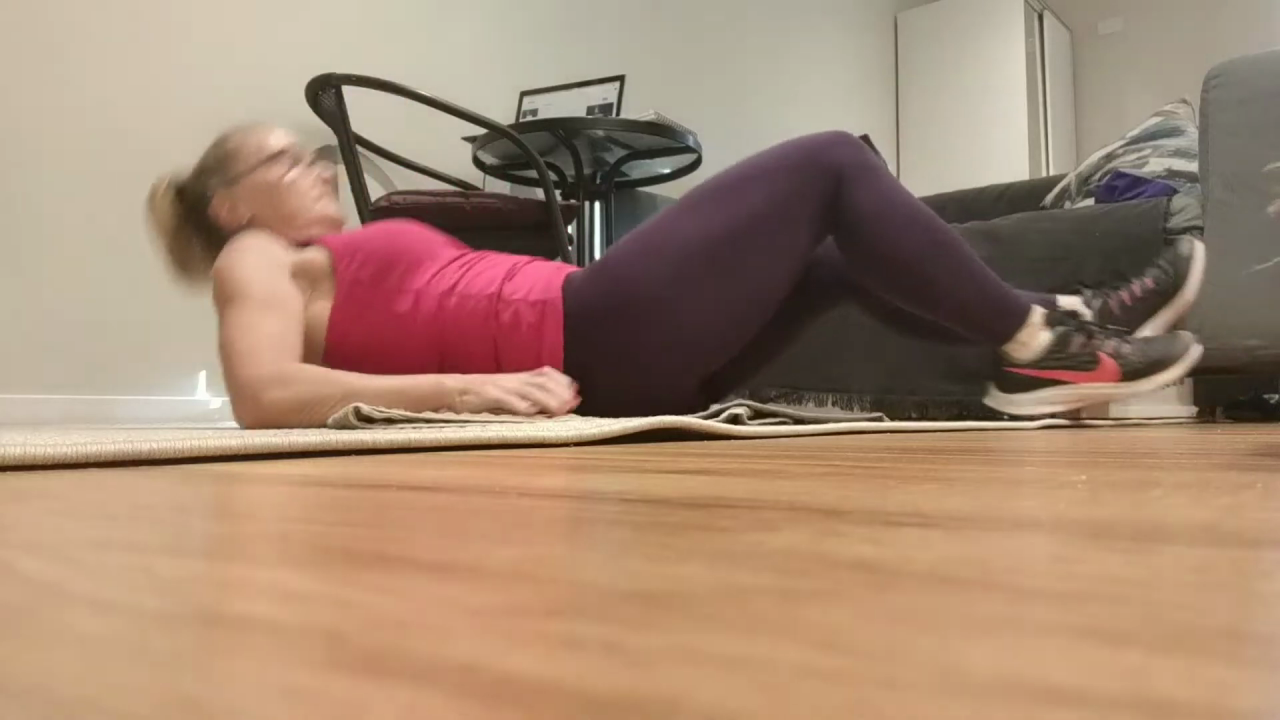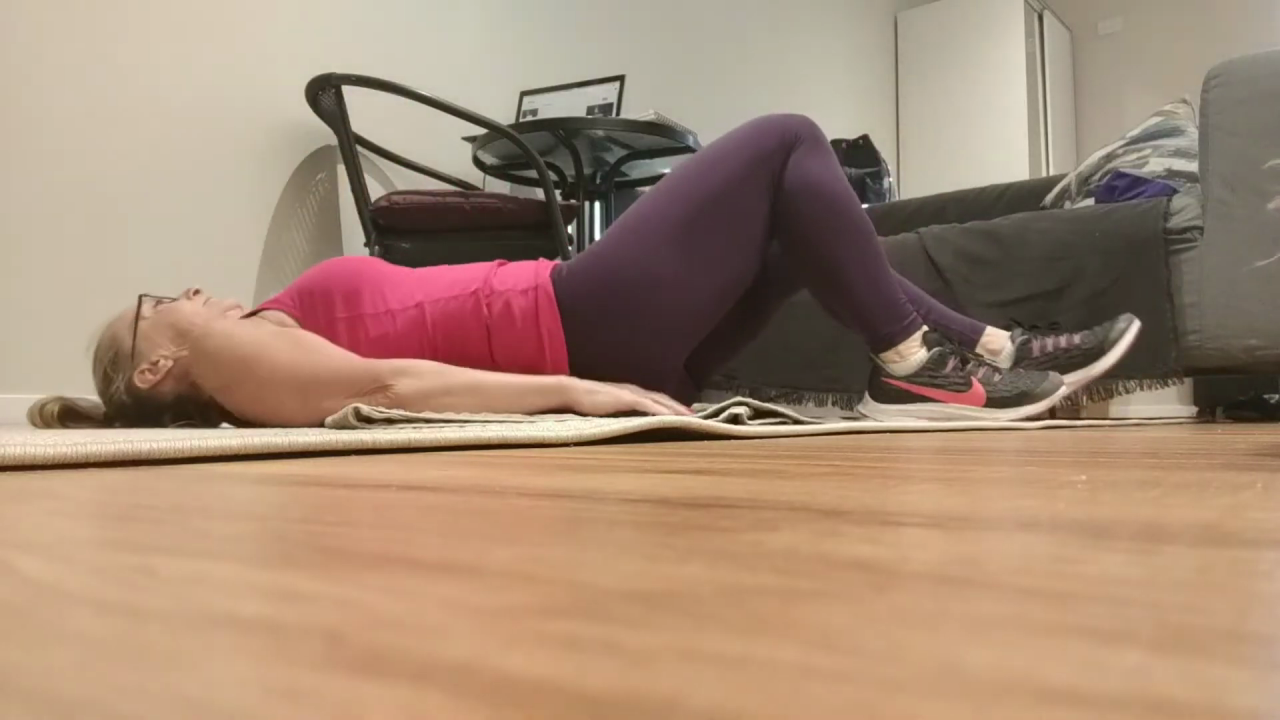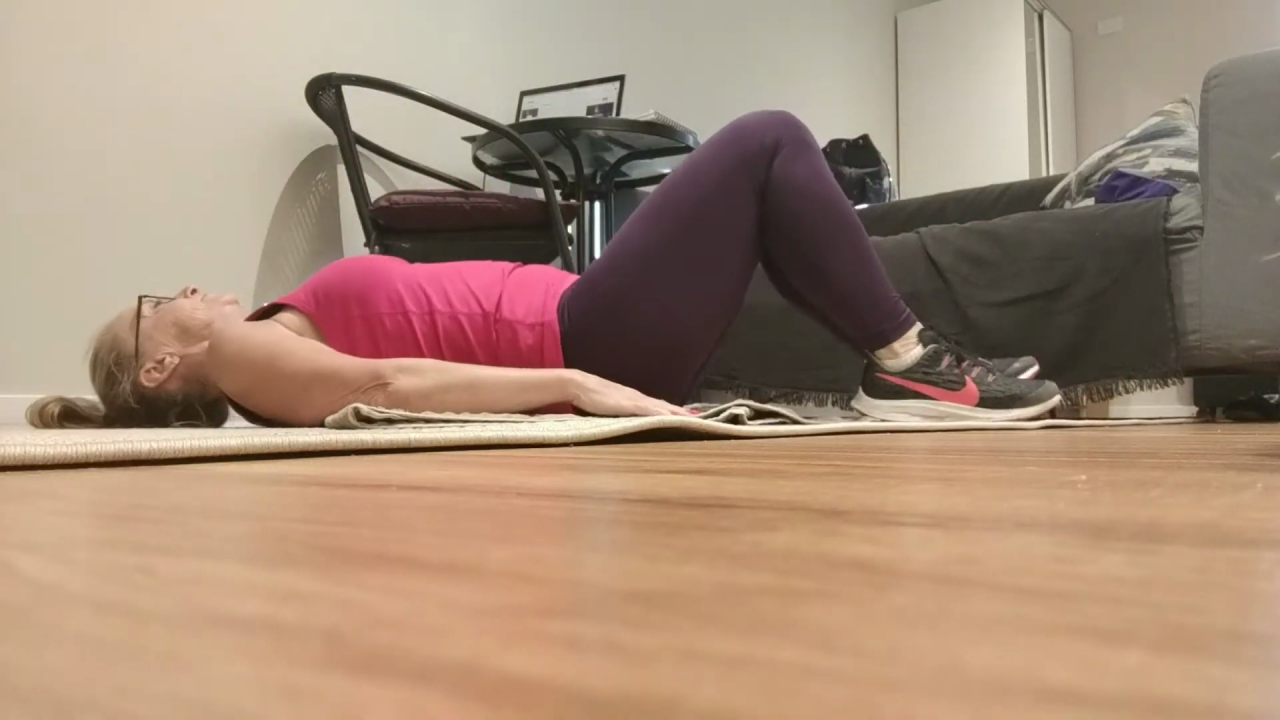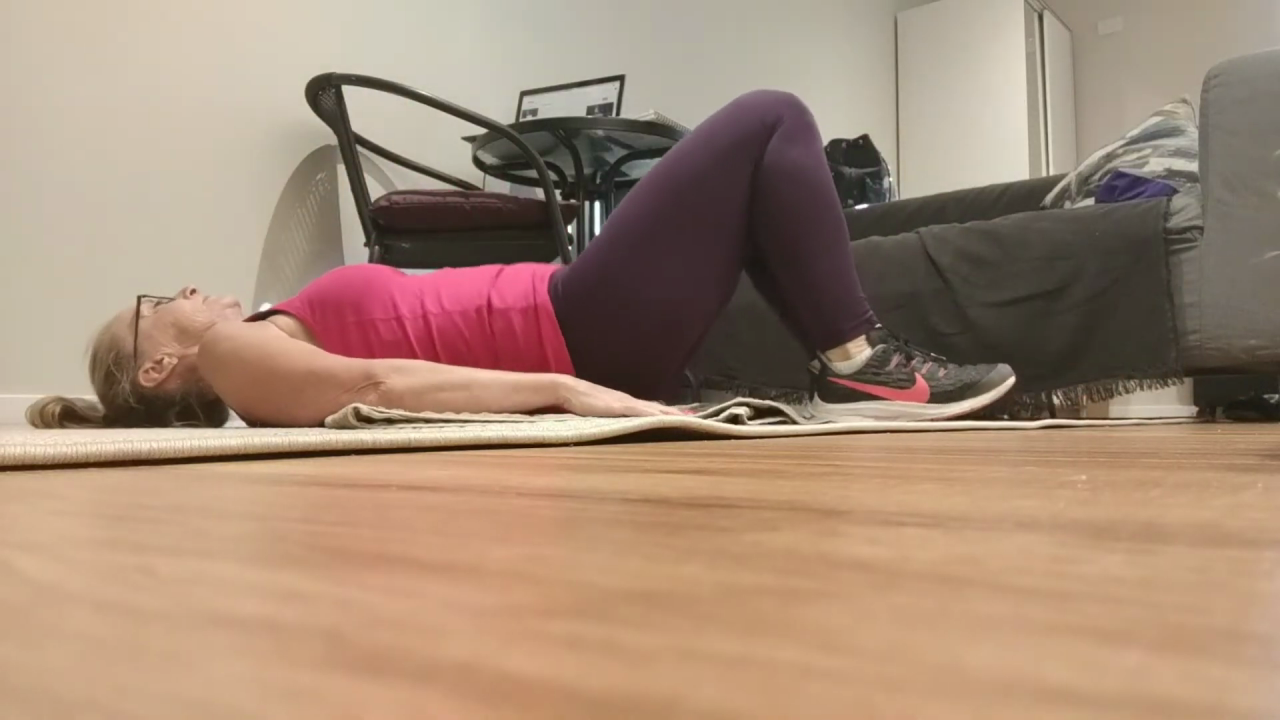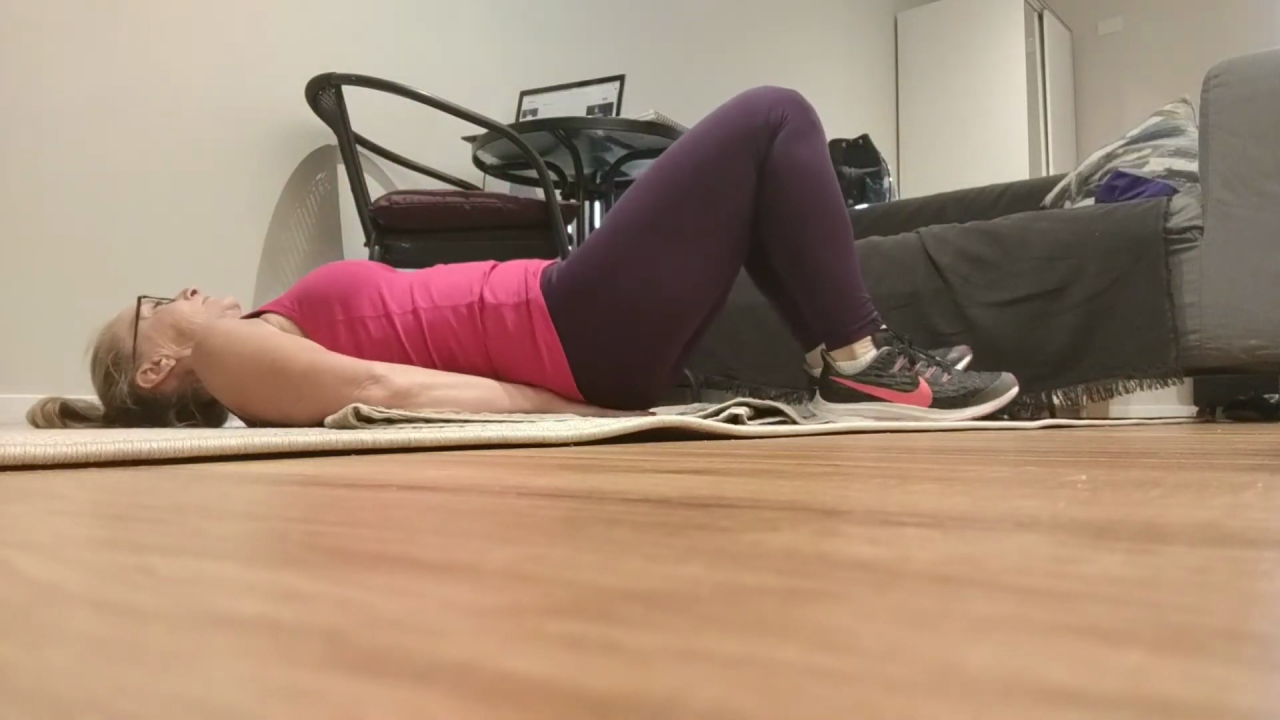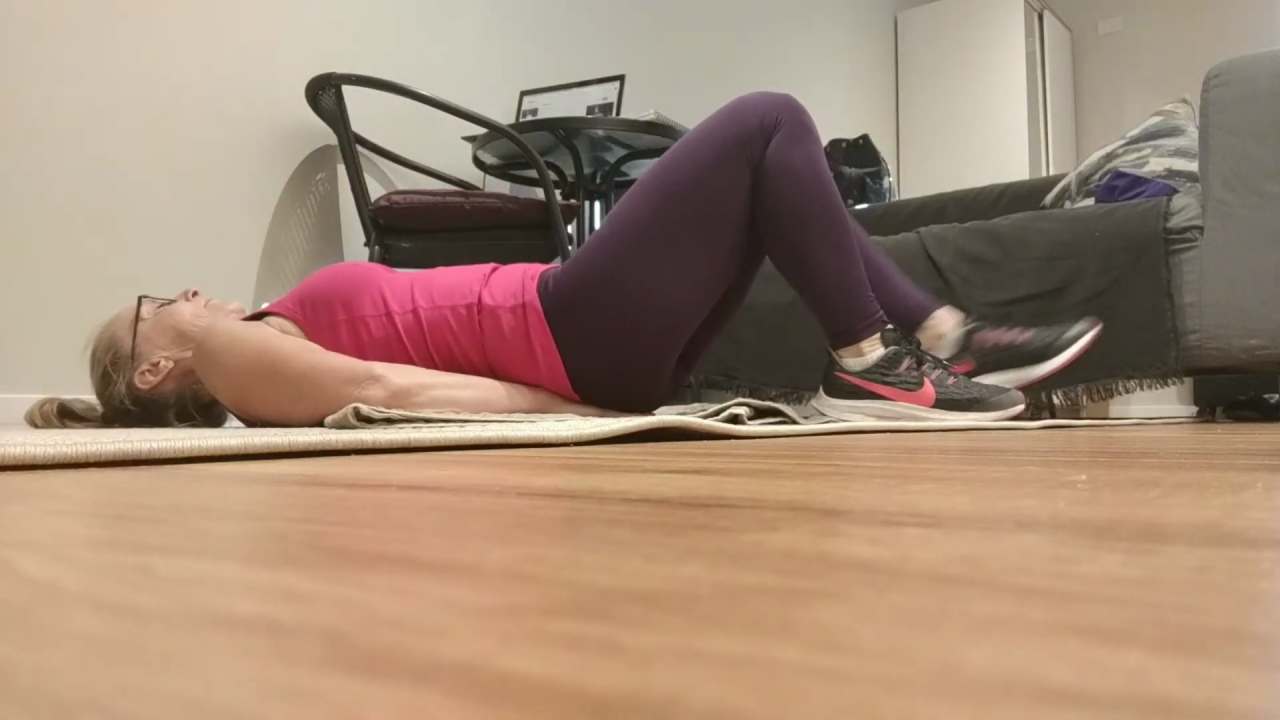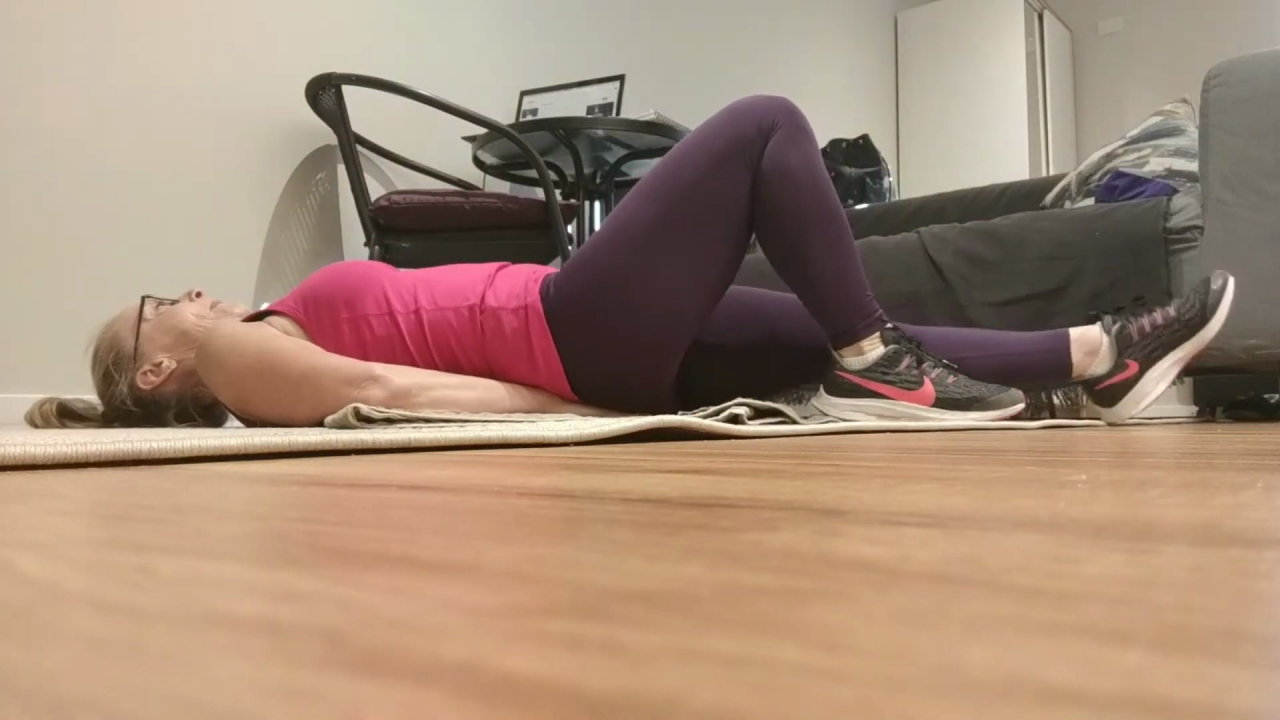
dt=0.7s
person 1, frame 1
left shoulder: (344, 263)
right shoulder: (256, 260)
left elbow: (415, 357)
right elbow: (263, 395)
right wrist: (469, 387)
left hip: (597, 357)
right hip: (587, 344)
left knee: (838, 255)
right knee: (833, 162)
left ankle: (1062, 322)
right ankle: (1042, 352)
person 1, frame 2
left shoulder: (269, 341)
right shoulder: (232, 358)
right elbow: (385, 386)
right wrist: (571, 390)
left hip: (597, 339)
right hip: (585, 330)
left knee: (803, 227)
right knee: (788, 144)
left ankle: (990, 348)
right ankle: (910, 368)
person 1, frame 3
left shoulder: (270, 336)
right shoulder: (247, 359)
right elbow: (391, 384)
right wrist: (571, 386)
left hip: (580, 330)
right hip: (590, 342)
left knee: (765, 187)
right knee: (771, 141)
left ankle: (912, 358)
right ankle: (907, 367)
person 1, frame 4
left shoulder: (266, 343)
right shoulder: (236, 361)
right elbow: (386, 388)
right wrist: (565, 388)
left hip: (579, 332)
right hip: (581, 334)
left knee: (760, 163)
right knee: (774, 121)
left ankle: (851, 360)
right ankle: (858, 368)
person 1, frame 5
left shoulder: (261, 343)
right shoulder: (236, 359)
right elbow: (386, 389)
right wrist: (559, 408)
left hip: (576, 323)
right hip: (579, 334)
left knee: (760, 157)
right knee: (774, 117)
left ankle: (843, 356)
right ankle: (861, 371)
person 1, frame 6
left shoulder: (271, 335)
right shoulder: (242, 361)
right elbow: (383, 390)
right wrist: (558, 413)
left hip: (573, 332)
right hip: (576, 338)
left knee: (773, 190)
right knee: (773, 121)
left ankle: (948, 342)
right ankle: (868, 367)
person 1, frame 7
left shoulder: (270, 336)
right shoulder: (247, 359)
right elbow: (386, 386)
right wrist: (566, 415)
left hip: (603, 342)
right hip: (586, 338)
left knee: (839, 334)
right knee: (765, 124)
left ankle: (1104, 359)
right ankle: (870, 368)
